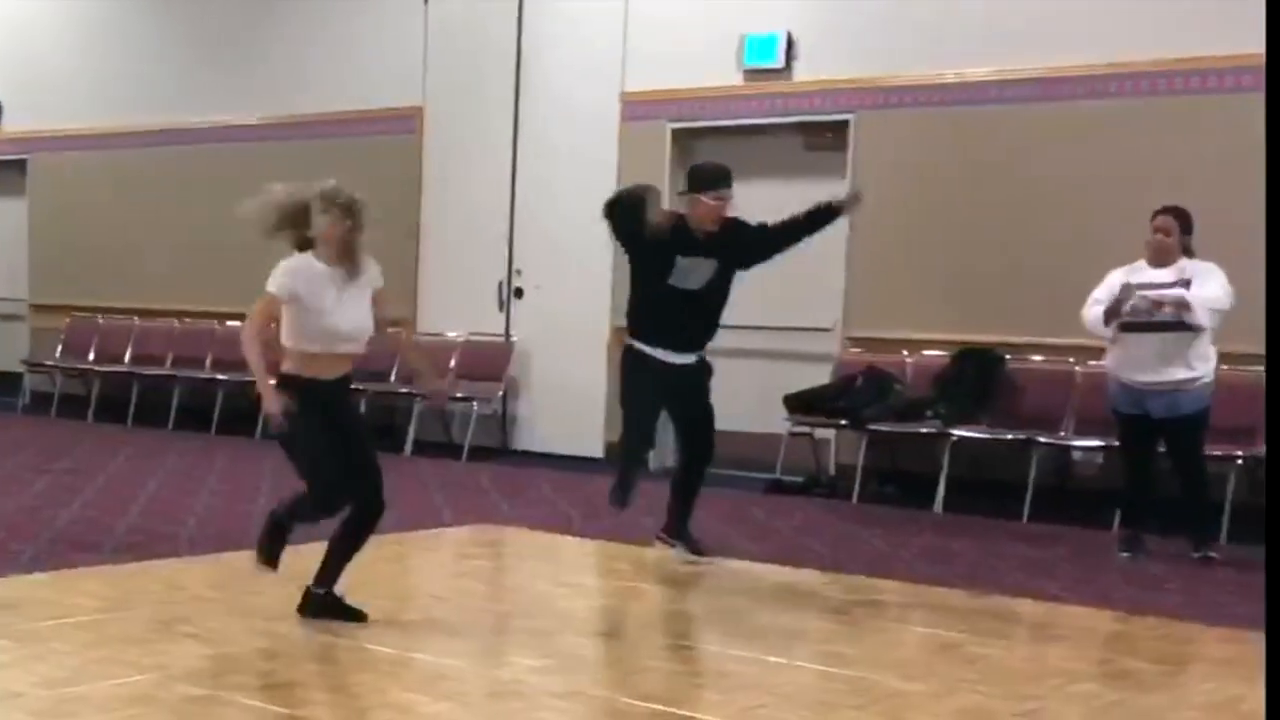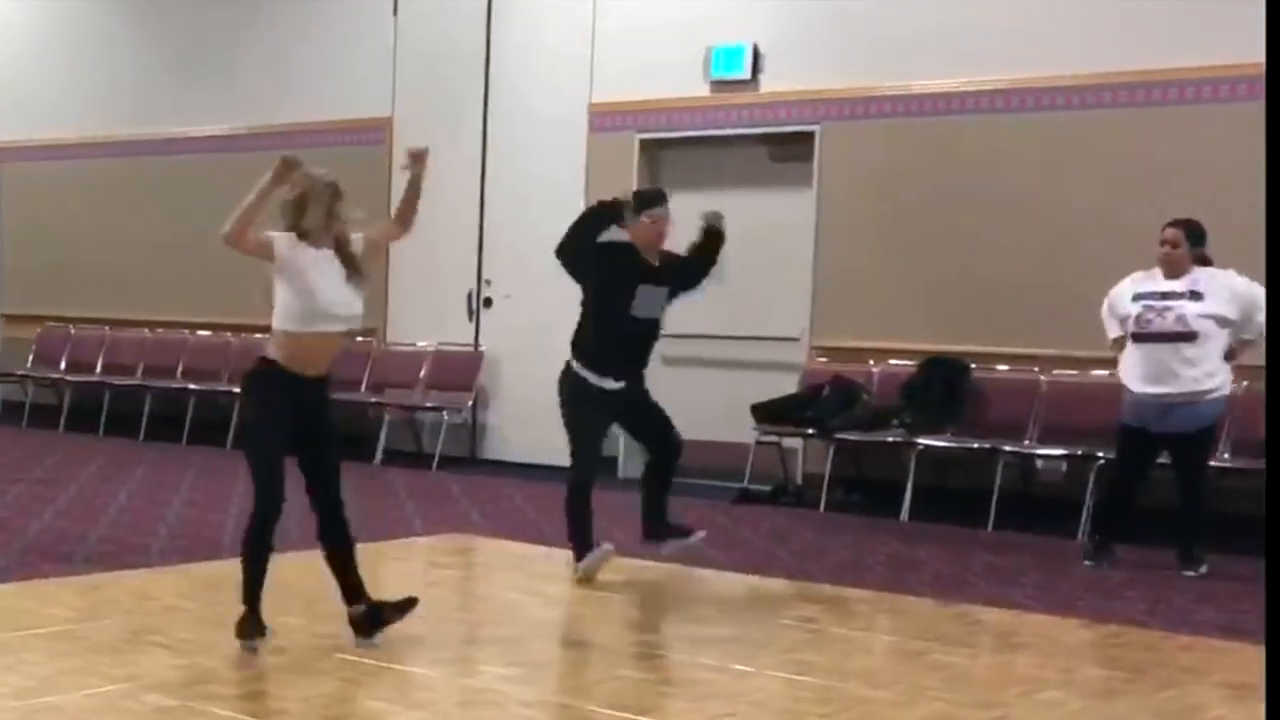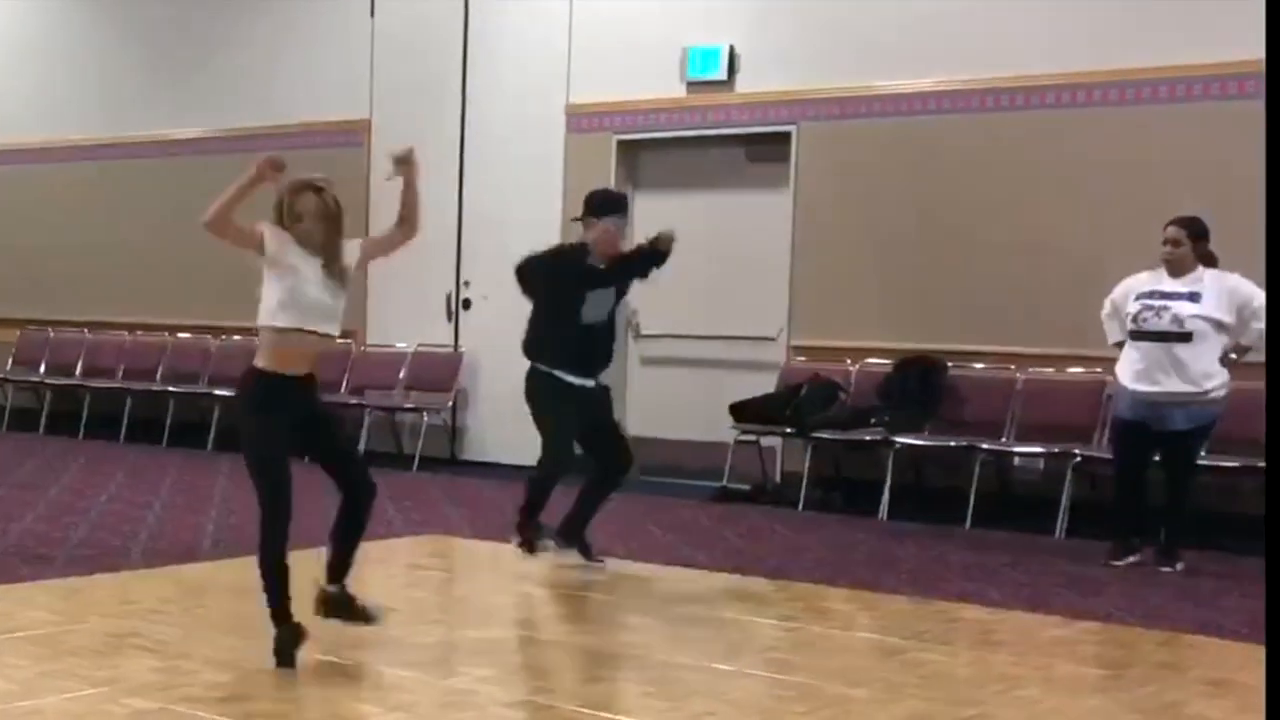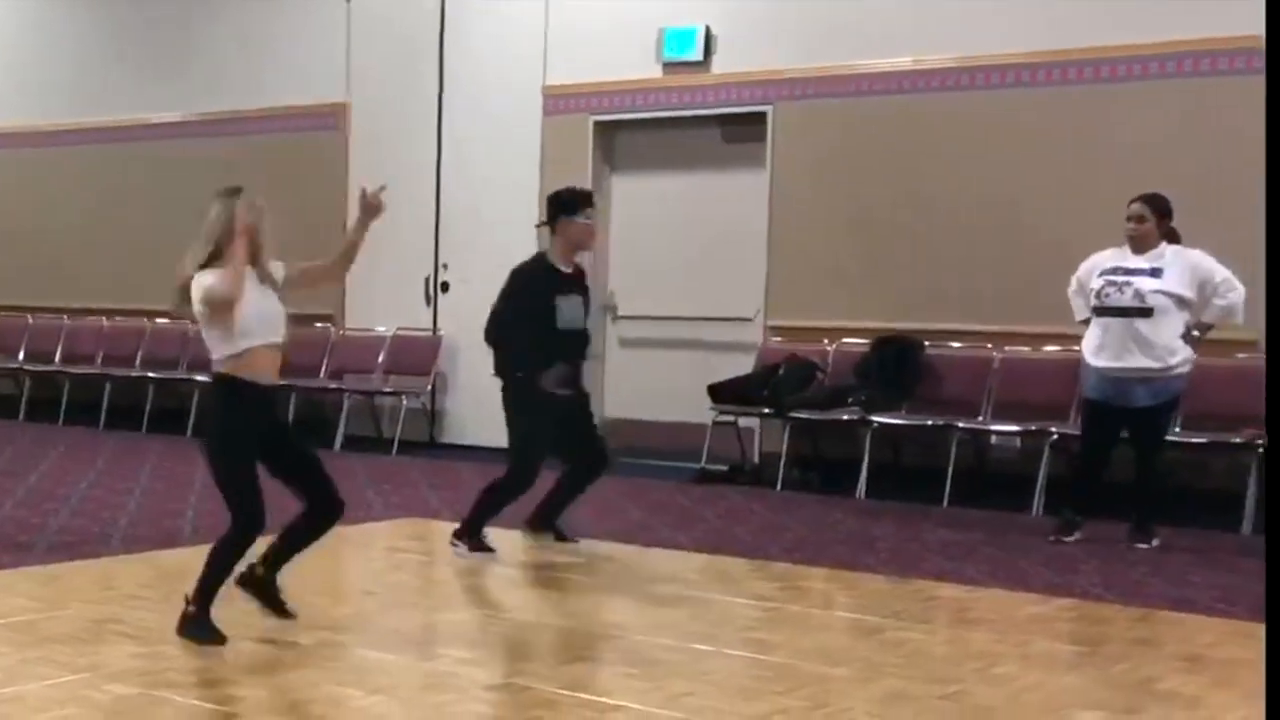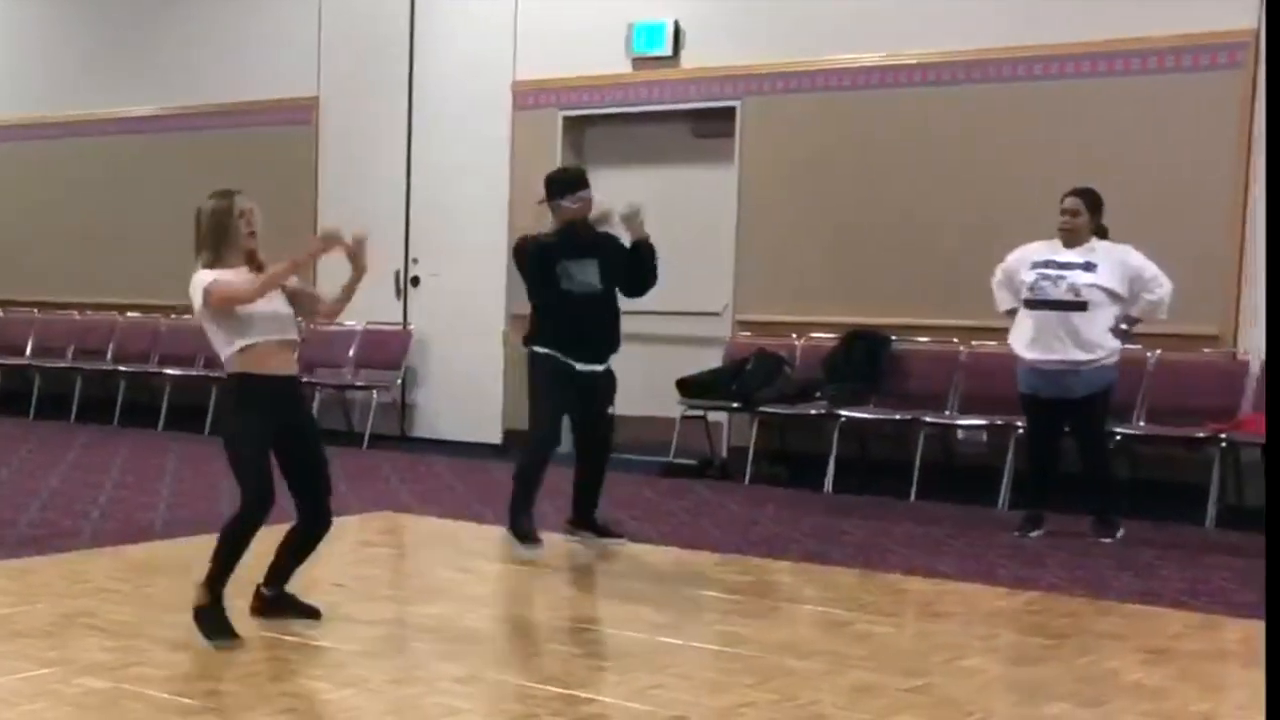
dt=0.5s
person 1, frame 1
left shoulder: (365, 268)
right shoulder: (295, 271)
left elbow: (384, 323)
right elbow: (252, 333)
right wrist: (267, 390)
left hip: (339, 397)
right hip: (302, 398)
left knee: (372, 502)
right knee: (331, 494)
left ankle: (320, 593)
right ankle: (280, 521)
person 1, frame 2
left shoulder: (348, 248)
right shoulder: (287, 249)
left elbow: (400, 225)
right elbow: (232, 237)
left wrist: (416, 176)
right wrist: (273, 180)
left hip: (312, 390)
right hip: (272, 385)
left knee: (329, 506)
right knee: (269, 502)
left ankle: (362, 609)
right ankle: (251, 610)
person 1, frame 3
left shoulder: (344, 256)
right shoulder: (276, 245)
left elbow: (406, 230)
right elbow: (214, 223)
left wrist: (409, 178)
right wrist: (256, 176)
left hip: (304, 395)
right hip: (264, 394)
left knee: (360, 488)
right knee: (277, 512)
left ankle: (334, 589)
right ankle: (284, 625)
person 1, frame 4
left shoulder: (268, 273)
right shoulder: (209, 280)
left elbow: (334, 272)
right elbow: (228, 296)
left wrist: (364, 222)
right wrist: (242, 233)
left hip: (266, 408)
right hip: (231, 407)
left knee: (328, 504)
right knee: (249, 520)
left ankle: (261, 573)
right ankle: (196, 611)
person 1, frame 5
left shoulder: (272, 280)
right shoulder: (206, 281)
left elbow: (325, 310)
right elbow: (247, 294)
left wrist: (356, 272)
right wrist: (310, 256)
left hip: (291, 399)
right hip: (247, 399)
left knee: (317, 513)
right knee: (257, 500)
left ankle: (272, 591)
right ankle: (208, 600)
person 2, frame 1
left shoulder: (732, 237)
right shoulder: (662, 231)
left elbow: (784, 232)
right elbow: (616, 210)
left wrist: (835, 208)
right wrist: (646, 204)
left hip: (689, 364)
right hip: (645, 361)
left knee: (698, 450)
right knee: (637, 442)
left ankle: (675, 529)
right ankle: (625, 482)
person 2, frame 2
left shoulder: (668, 268)
right shoulder: (610, 259)
left elbow: (693, 271)
right elbow: (568, 251)
left wrist: (713, 235)
right wrist: (611, 211)
left hip: (626, 386)
right hip: (585, 385)
left knee: (667, 448)
right knee: (586, 466)
left ankle: (656, 526)
right ankle: (583, 550)
person 2, frame 3
left shoulder: (617, 267)
right shoulder: (564, 265)
left elbow: (645, 261)
right elbow: (527, 276)
left wrist: (661, 246)
right wrist: (585, 246)
left hip: (588, 385)
right hip: (550, 382)
left knee: (616, 460)
right knee: (560, 456)
left ankle: (571, 534)
right ankle: (528, 527)
person 2, frame 4
left shoulder: (577, 276)
right shoulder: (530, 276)
right elbow: (498, 333)
right wrist: (538, 372)
left hip: (567, 391)
right hip: (529, 391)
left knee: (592, 458)
right knee: (523, 474)
left ankle: (542, 520)
right ankle: (467, 532)
person 2, frame 5
left shoulder: (604, 246)
right shoulder: (534, 249)
left elbow: (639, 283)
right elbow: (539, 253)
left wrist: (641, 238)
right wrist: (583, 225)
left hip: (595, 366)
right hip: (551, 360)
left knee: (596, 446)
right knee: (543, 437)
left ankle: (582, 519)
right ankle: (520, 521)
person 3, frame 1
left shoulder: (1202, 272)
right shoulder: (1122, 276)
left elbow: (1216, 300)
right elbow: (1093, 313)
left wrist: (1174, 301)
right wrist: (1114, 309)
left hip: (1185, 390)
right hip: (1131, 389)
left knee: (1190, 466)
right knee: (1136, 465)
left ankle: (1201, 538)
right ankle: (1132, 531)
person 3, frame 2
left shoulder: (1221, 284)
right shoulder: (1136, 284)
left elbow: (1260, 307)
right elbow: (1110, 310)
left wrist: (1238, 346)
right wrist: (1120, 344)
left hip: (1197, 402)
right hip: (1141, 401)
left knee: (1191, 481)
right knee: (1126, 475)
left ankle: (1190, 551)
right ankle: (1101, 540)
person 3, frame 3
left shoulder: (1225, 286)
right shoulder: (1139, 284)
left elbow: (1260, 316)
right elbow: (1111, 312)
left wrist: (1231, 355)
right wrist: (1126, 348)
left hip: (1191, 402)
right hip: (1135, 397)
left knee: (1179, 478)
right knee: (1127, 470)
left ankle: (1171, 548)
right ankle: (1128, 542)
person 3, frame 4
left shoulder: (1187, 262)
right shoulder: (1103, 261)
left elbow: (1230, 293)
right elbow: (1077, 289)
left wrist: (1194, 333)
left hip: (1156, 378)
right hip: (1102, 374)
left knee: (1147, 455)
right knee: (1092, 449)
left ankle: (1144, 525)
right ankle: (1072, 516)
person 3, frame 5
left shoulder: (1118, 258)
right shoulder: (1031, 254)
left elbow: (1158, 288)
right elbow: (1002, 280)
left wrist: (1123, 327)
right wrist: (1018, 320)
left hip: (1089, 369)
right hip: (1036, 368)
left knee: (1092, 445)
right knee: (1040, 444)
left ankle: (1107, 516)
right ankle: (1035, 512)
